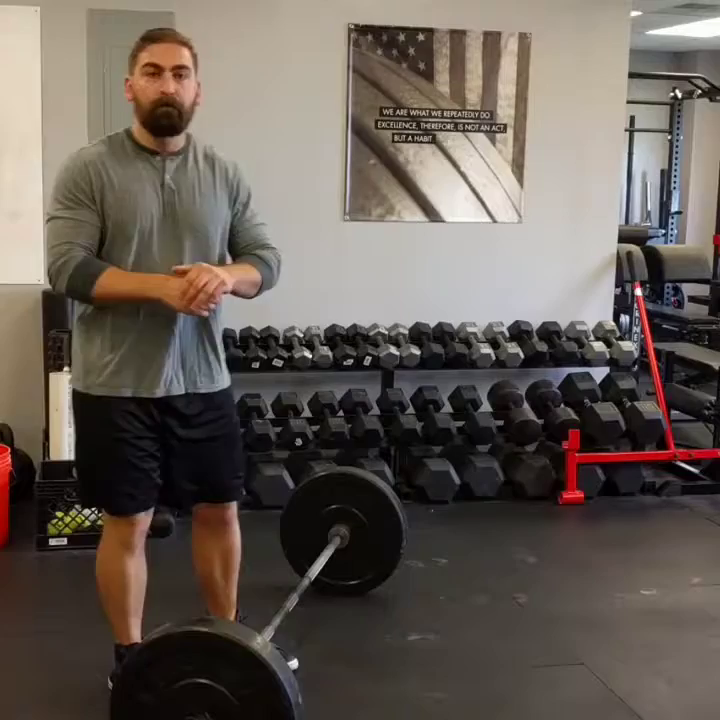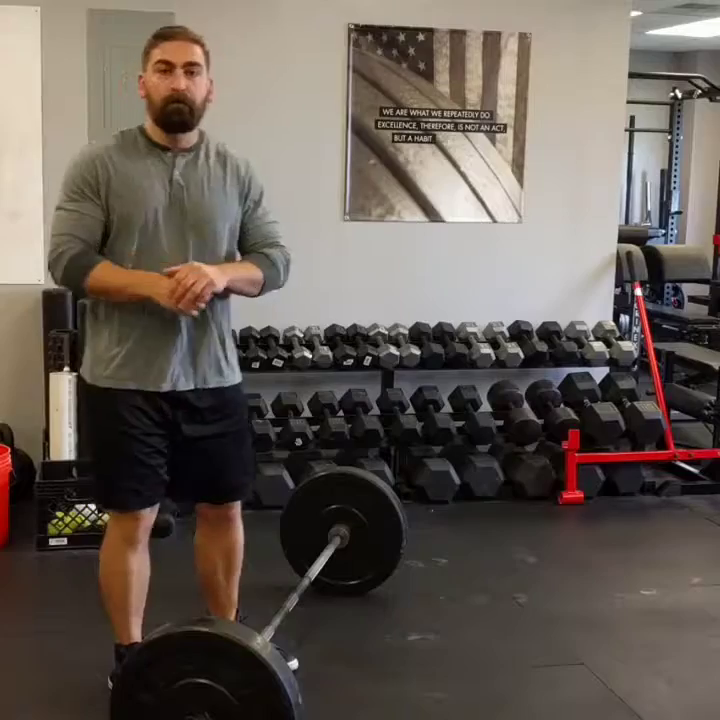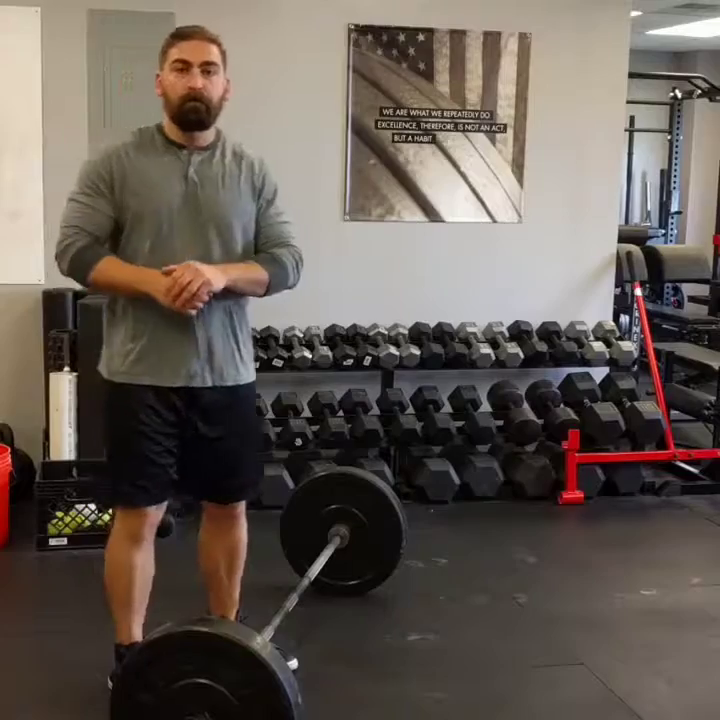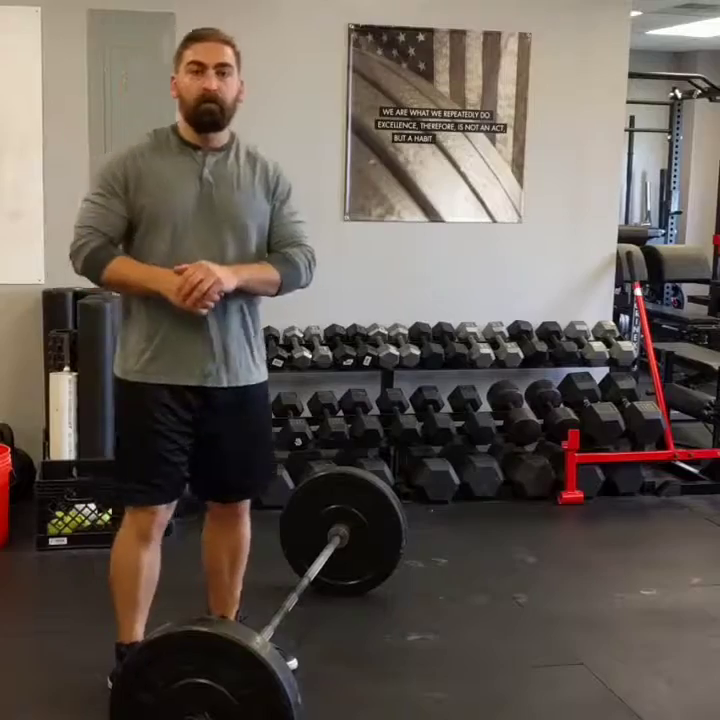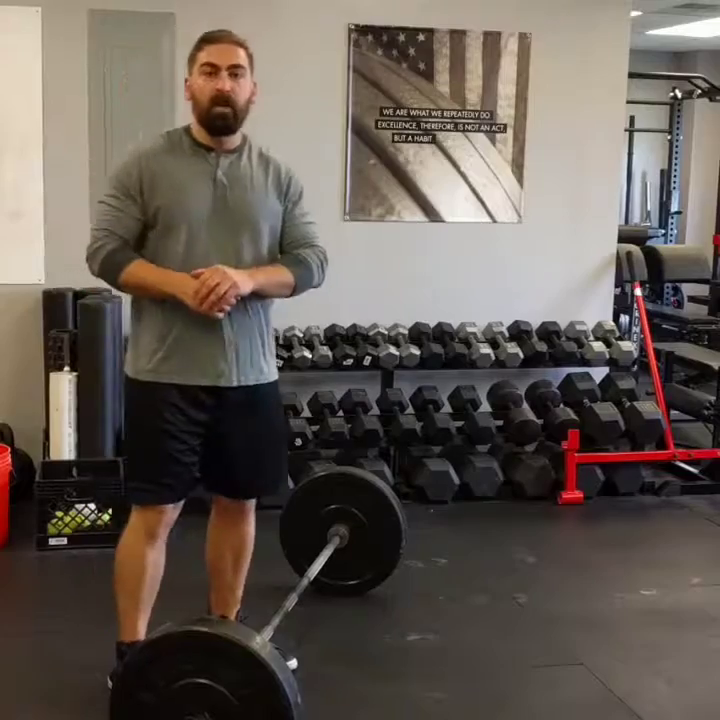
dt=0.1s
person 1, frame 1
left shoulder: (223, 175)
right shoulder: (89, 170)
left elbow: (265, 259)
right elbow: (70, 271)
left wrist: (226, 275)
right wrist: (161, 287)
left hip: (202, 381)
right hip: (118, 385)
left knee: (219, 511)
right knee: (128, 525)
right ankle: (129, 654)
person 1, frame 2
left shoulder: (235, 173)
right shoulder: (99, 165)
left elbow: (275, 259)
right elbow: (68, 262)
left wrist: (221, 274)
right wrist: (152, 285)
left hip: (213, 377)
right hip: (127, 380)
left knee: (223, 510)
right knee: (132, 521)
right ankle: (129, 654)
person 1, frame 3
left shoulder: (253, 173)
right shoulder: (116, 163)
left elbow: (287, 262)
right elbow: (74, 251)
left wrist: (220, 274)
right wrist: (151, 282)
left hip: (226, 375)
right hip: (141, 375)
left knee: (227, 507)
right knee: (138, 516)
right ankle: (130, 651)
person 1, frame 4
left shoulder: (266, 174)
right shoulder: (132, 165)
left elbow: (300, 261)
right elbow: (88, 250)
left wrist: (232, 275)
right wrist: (163, 281)
left hip: (239, 375)
right hip: (155, 375)
left knee: (232, 506)
right knee: (147, 514)
right ankle: (130, 651)
person 1, frame 5
left shoulder: (277, 176)
right shoulder: (145, 164)
left elbow: (311, 262)
right elbow: (105, 252)
left wrist: (247, 278)
right wrist: (181, 284)
left hip: (249, 374)
right hip: (165, 373)
left knee: (237, 503)
right knee: (154, 512)
left ankle: (225, 630)
right ankle: (132, 649)
